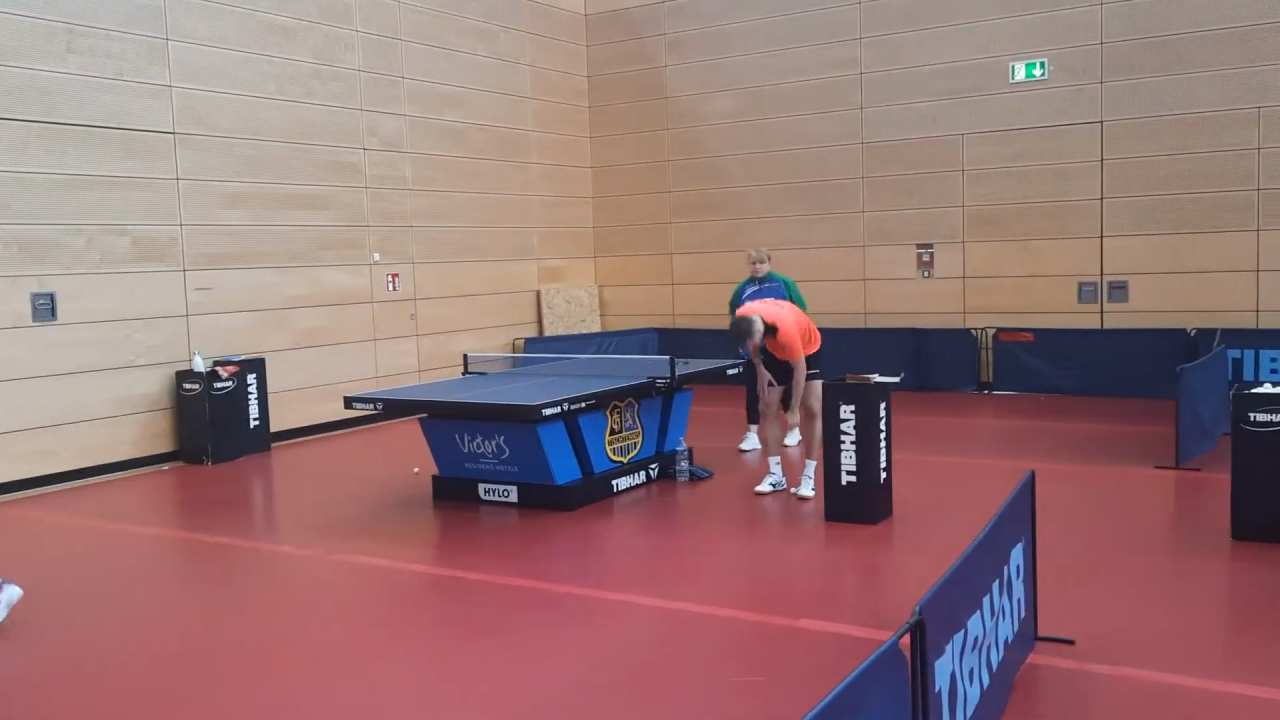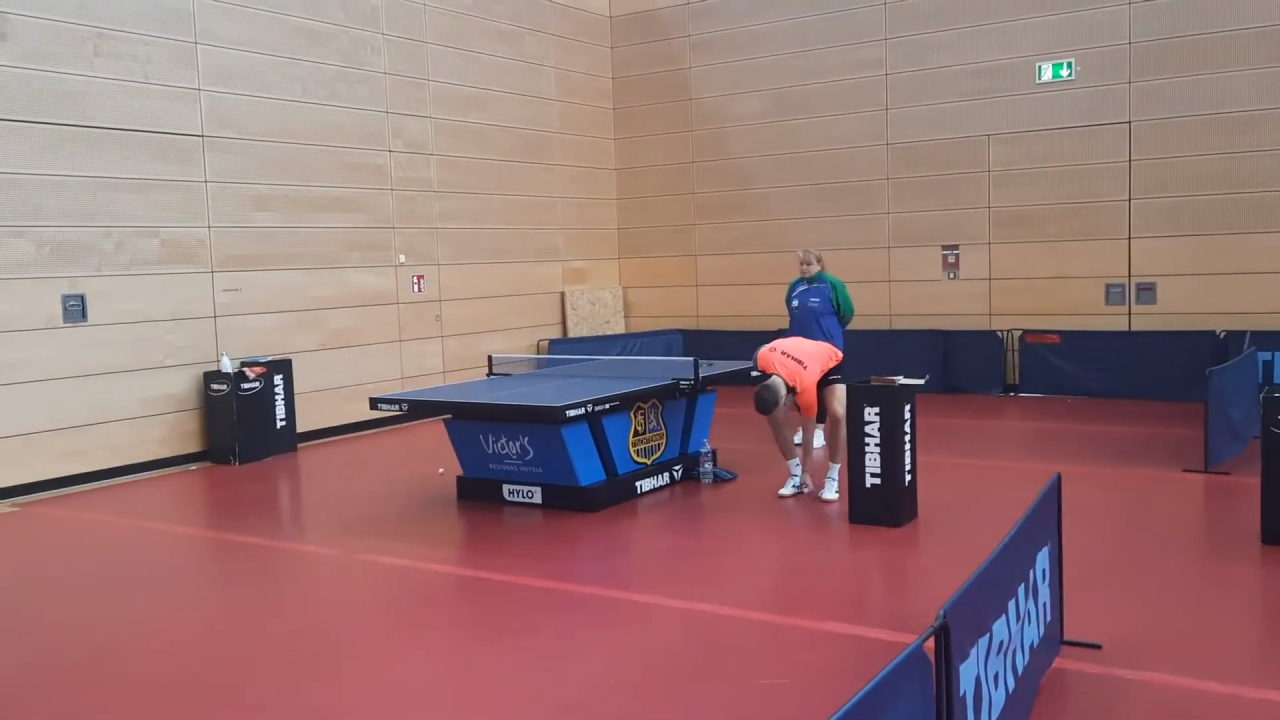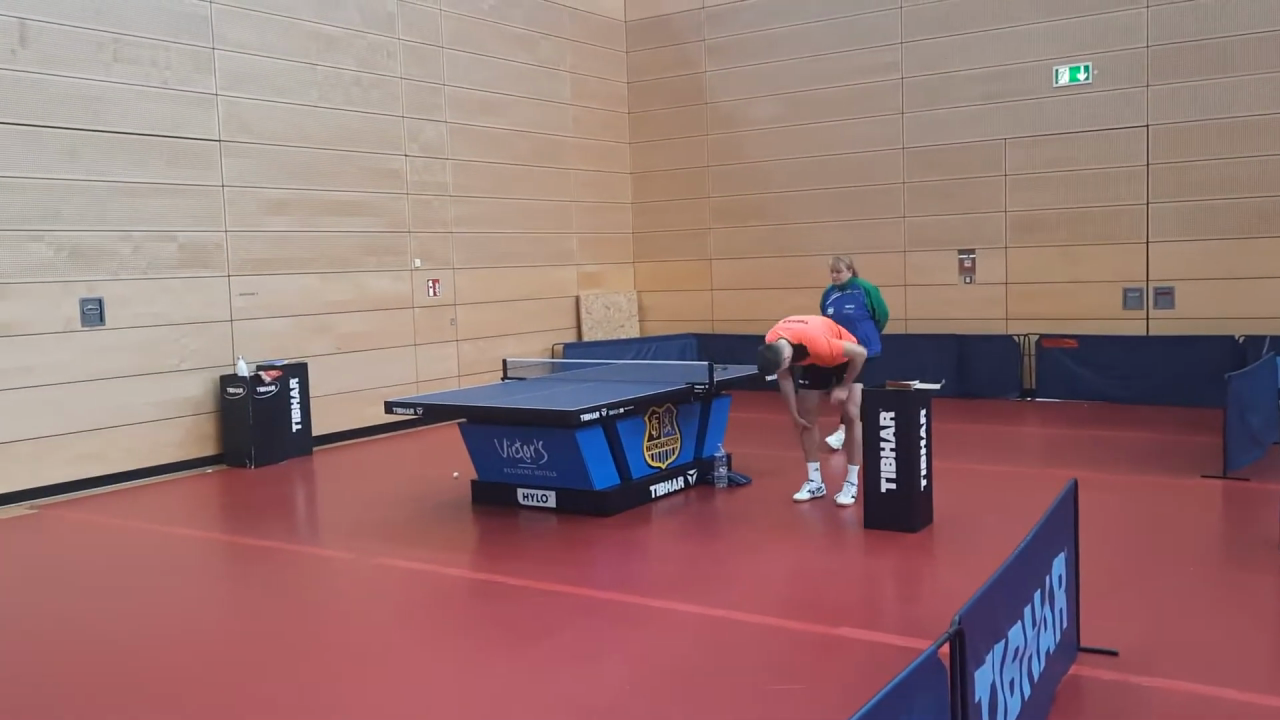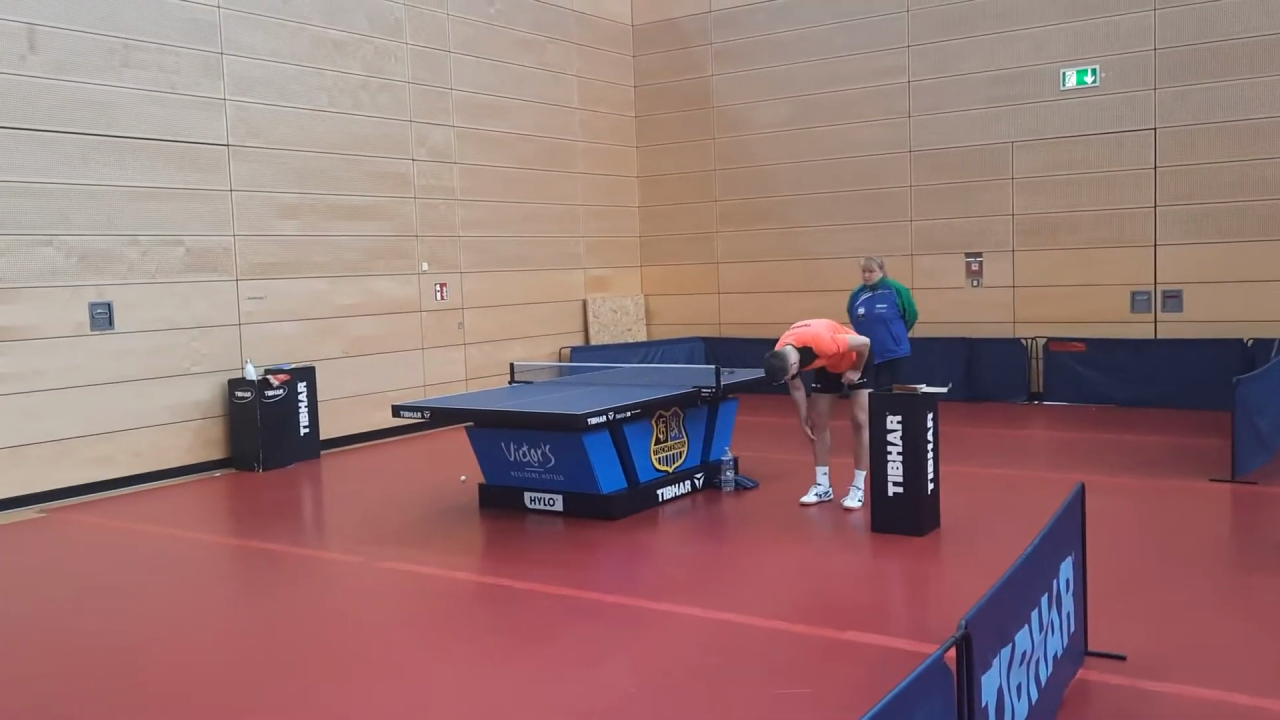
dt=0.5s
person 1, frame 1
left shoulder: (783, 283)
right shoulder: (742, 289)
left elbow: (799, 308)
right knee: (753, 391)
left ankle: (794, 429)
right ankle: (753, 435)
person 1, frame 2
left shoulder: (832, 284)
right shoulder: (794, 287)
left elbow: (847, 311)
left wrist: (829, 329)
right wrist: (803, 328)
left ankle: (819, 430)
person 1, frame 3
left shoulder: (865, 289)
right shoulder: (828, 294)
left elbow: (882, 315)
left wrist: (867, 335)
left hip: (862, 350)
left knee: (852, 392)
right knee: (854, 394)
left ankle: (844, 431)
right ankle: (862, 430)
person 1, frame 4
left shoulder: (896, 290)
right shoulder: (857, 295)
left elbow: (911, 314)
right elbow: (855, 321)
left wrist: (895, 334)
right wrist: (867, 336)
left hip: (892, 353)
right hip: (867, 355)
person 2, frame 1
left shoulder: (784, 327)
right shoulder: (741, 318)
left elbow: (800, 368)
left wrist: (794, 409)
right wrist: (761, 369)
left hip: (808, 351)
right hip: (775, 355)
left knee: (812, 409)
right knee: (767, 408)
left ankle: (809, 476)
right ankle: (775, 474)
person 2, frame 2
left shoulder: (805, 387)
right shoulder: (763, 358)
left elbow: (808, 432)
left wrist: (807, 472)
left hip: (830, 363)
right hip: (792, 365)
left knee: (837, 414)
right knee: (775, 418)
left ankle: (832, 479)
right ankle: (795, 475)
person 2, frame 3
left shoulder: (813, 341)
right shoulder: (771, 343)
left elbow: (860, 353)
right elbow: (785, 379)
left wrist: (845, 387)
right wrist: (794, 414)
left hip: (844, 357)
right hip: (814, 361)
left knee: (851, 414)
right knee: (807, 416)
left ankle: (851, 483)
right ankle: (815, 481)
person 2, frame 4
left shoulder: (818, 341)
right shoulder: (781, 355)
left elbow: (864, 342)
right elbow: (796, 389)
left wrist: (856, 370)
right wrist: (804, 422)
left hip: (855, 359)
right hip: (827, 365)
right knee: (817, 420)
left ankle: (858, 488)
right ankle: (822, 486)
